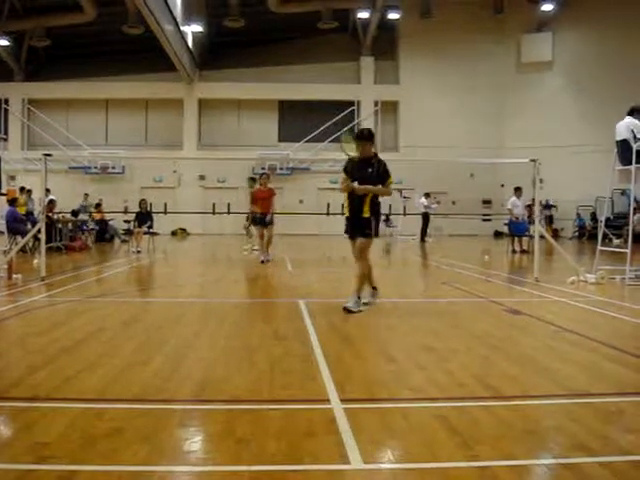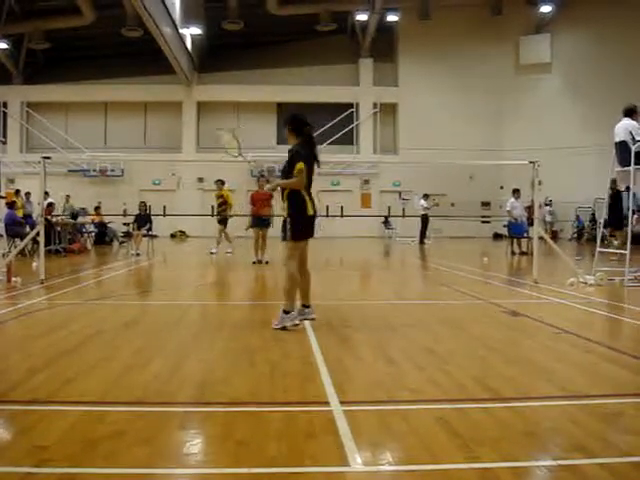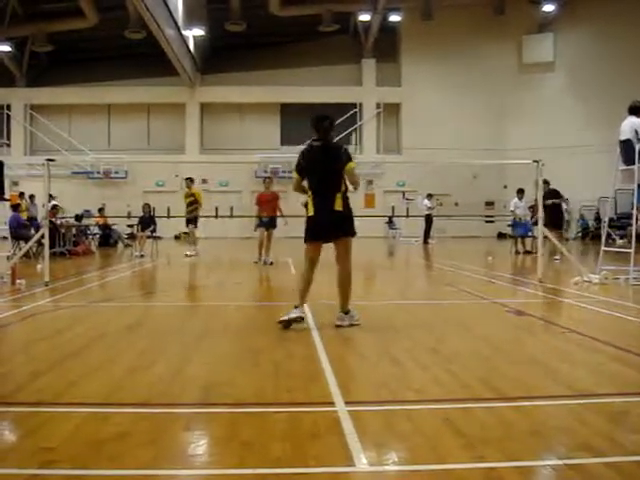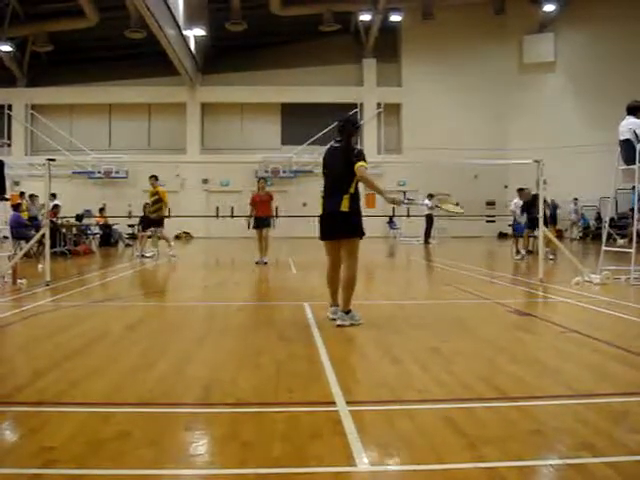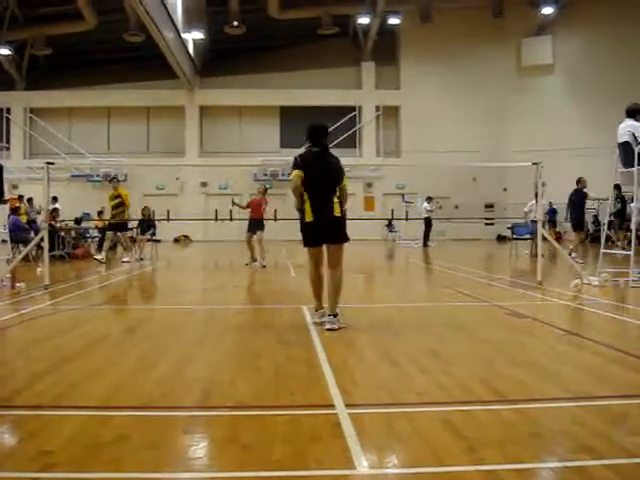
dt=1s
person 1, frame 1
left shoulder: (379, 165)
right shoulder: (350, 163)
left elbow: (388, 191)
right elbow: (344, 185)
left wrist: (370, 188)
right wrist: (345, 186)
left hip: (368, 215)
right hip: (352, 214)
left knee: (361, 254)
right knee: (360, 256)
left ankle: (356, 298)
right ankle: (373, 289)
person 1, frame 2
left shoulder: (297, 151)
right shoulder: (307, 151)
left elbow: (300, 182)
left wrist: (276, 184)
right wrist: (282, 185)
left hip: (298, 211)
right hip: (307, 210)
left knee: (291, 261)
right knee: (301, 262)
left ankle: (289, 313)
right ankle: (306, 307)
person 1, frame 3
left shoulder: (305, 153)
right shoulder: (340, 151)
left elbow: (297, 186)
right elbow: (353, 179)
right wrist: (356, 184)
left hip: (315, 212)
right hip: (339, 210)
left knee: (309, 262)
right knee: (344, 263)
left ankle: (298, 308)
right ankle: (345, 313)
person 1, frame 4
left shoulder: (328, 152)
right shoulder: (355, 152)
right elbow: (362, 175)
right wrist: (386, 197)
left hip: (327, 210)
right hip: (347, 210)
left knee: (333, 261)
right knee: (349, 262)
left ankle: (334, 307)
right ankle: (345, 312)
person 1, frame 5
left shoulder: (302, 159)
right shoulder: (334, 160)
left elbow: (296, 184)
right elbow: (344, 193)
left wrist: (301, 200)
left hip: (310, 216)
right hip: (334, 214)
left knee: (315, 265)
right knee: (335, 267)
left ankle: (318, 310)
right ankle: (333, 316)
